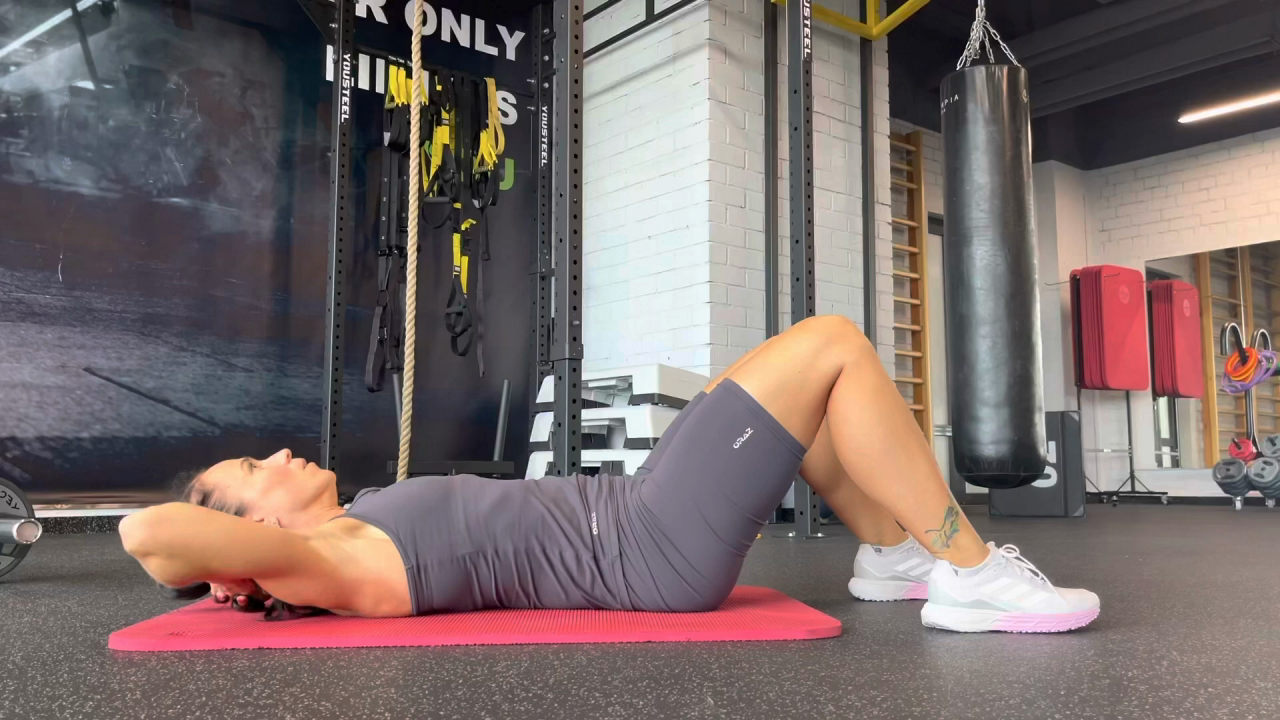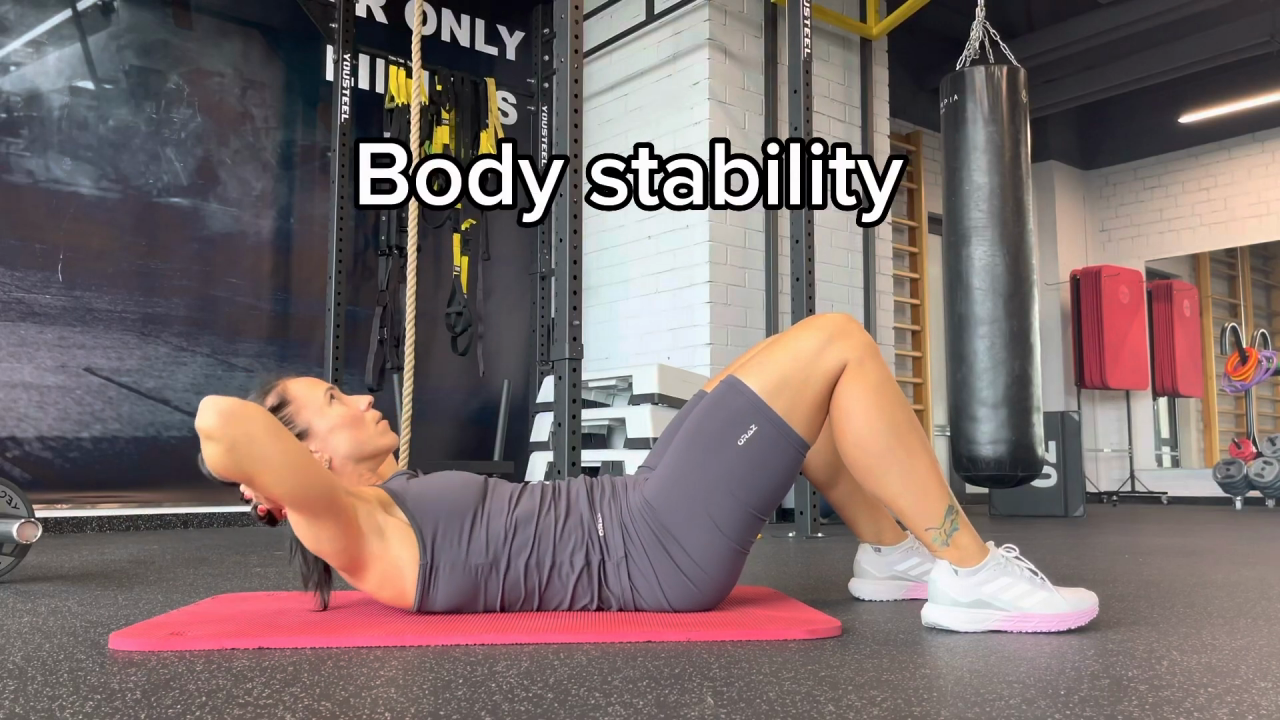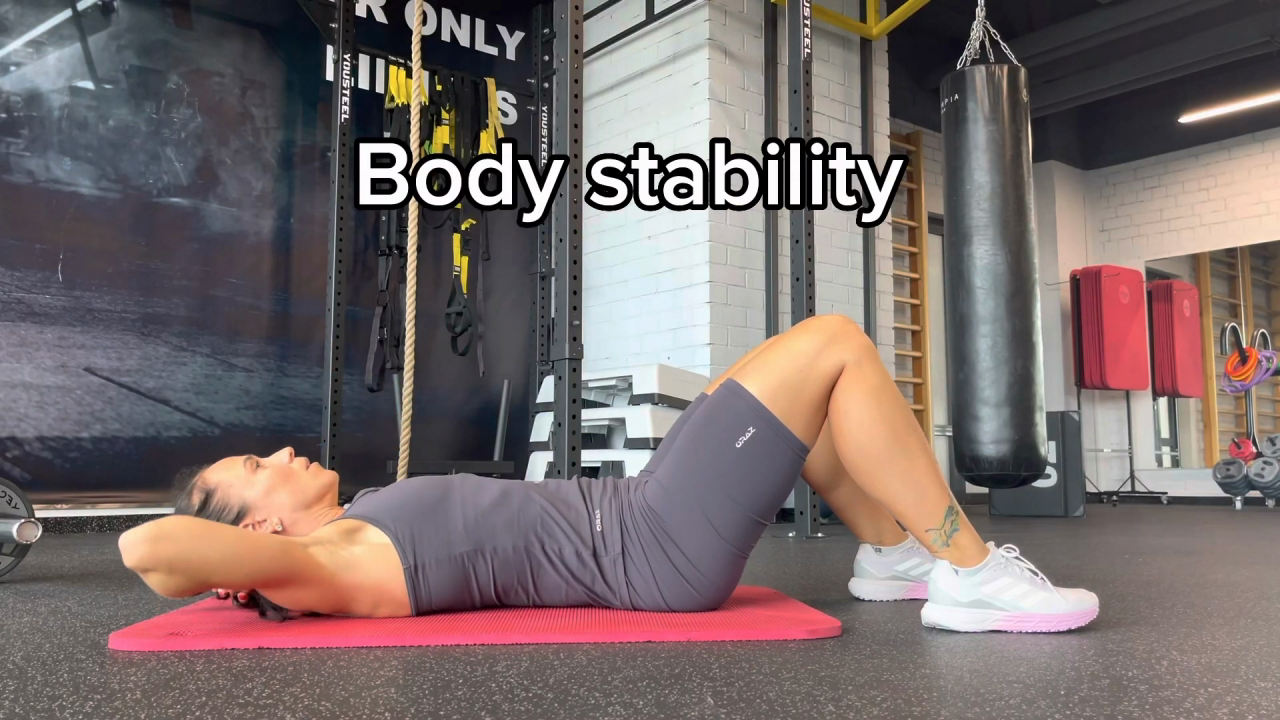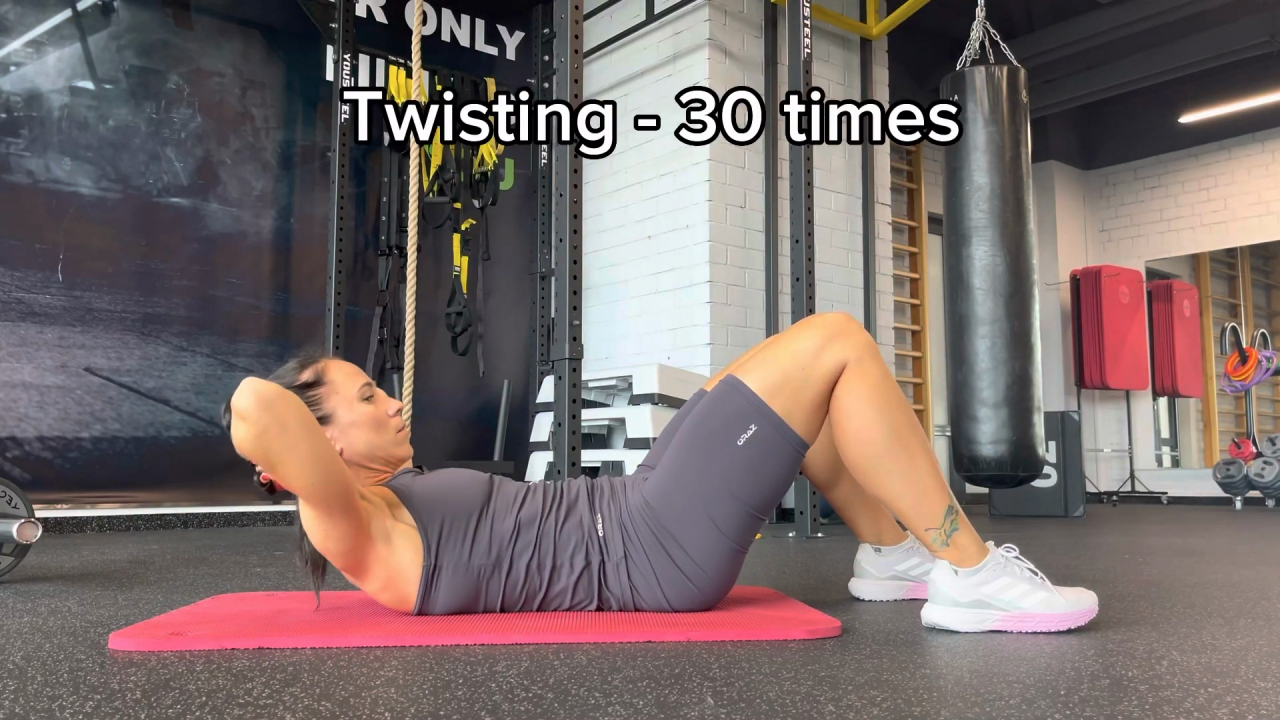
dt=1s
person 1, frame 1
left shoulder: (358, 536)
right shoulder: (342, 567)
right elbow: (149, 532)
right wrist: (203, 546)
left hip: (630, 518)
right hip: (657, 551)
left knee: (809, 373)
right knee: (836, 346)
left ankle: (891, 555)
right ankle: (972, 576)
person 1, frame 2
left shoulder: (385, 510)
right shoulder: (360, 537)
right elbow: (217, 419)
right wrist: (264, 469)
left hip: (640, 522)
right hip: (658, 553)
left knee: (811, 373)
right knee: (840, 343)
left ankle: (892, 556)
right ankle: (973, 576)
person 1, frame 3
left shoulder: (352, 535)
right shoulder: (336, 571)
right elbow: (149, 546)
right wrist: (219, 567)
left hip: (632, 519)
right hip: (658, 550)
left knee: (810, 377)
right knee: (838, 344)
left ankle: (892, 556)
right ankle: (972, 577)
person 1, frame 4
left shoulder: (388, 511)
right shoulder: (359, 535)
right elbow: (253, 407)
right wrist: (283, 460)
left hip: (638, 518)
right hip: (656, 554)
left knee: (814, 373)
right knee: (838, 342)
left ankle: (892, 555)
right ankle: (970, 575)
